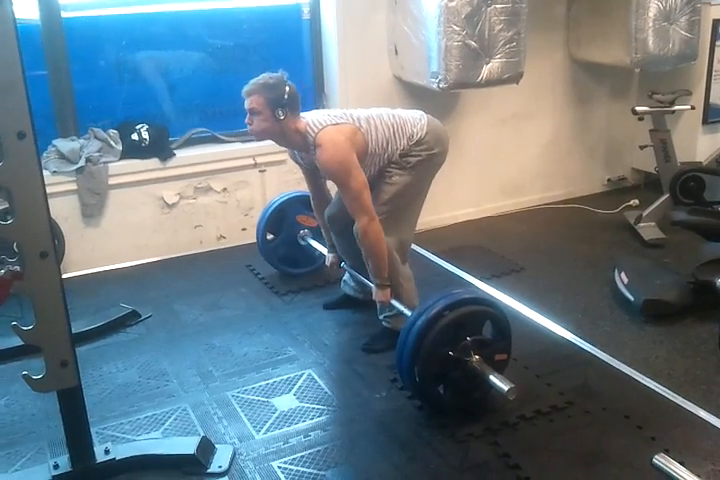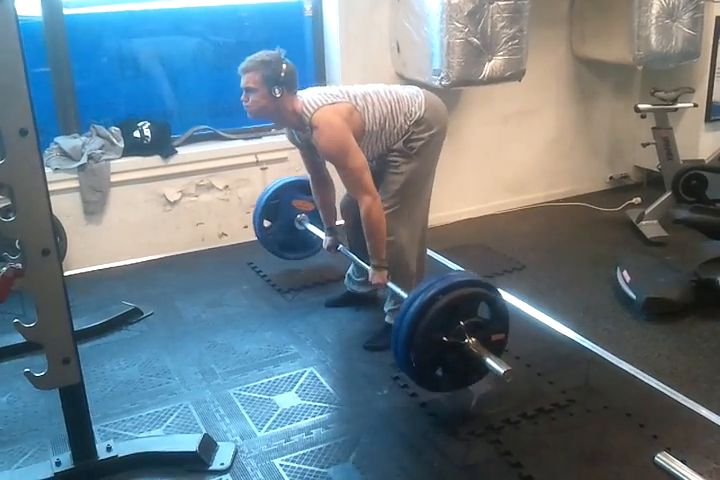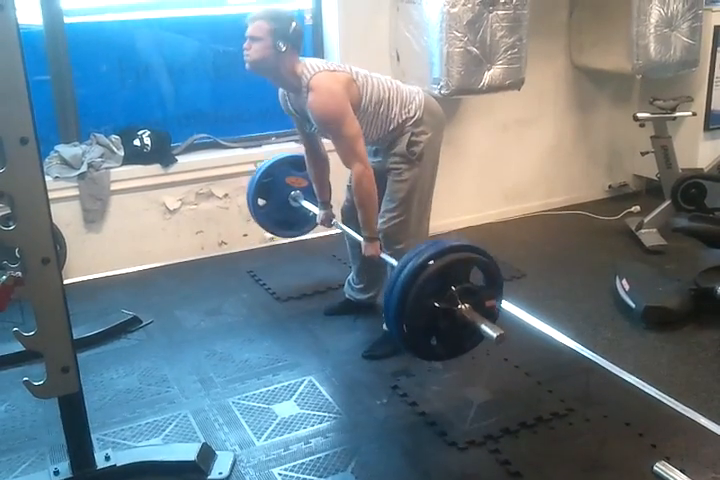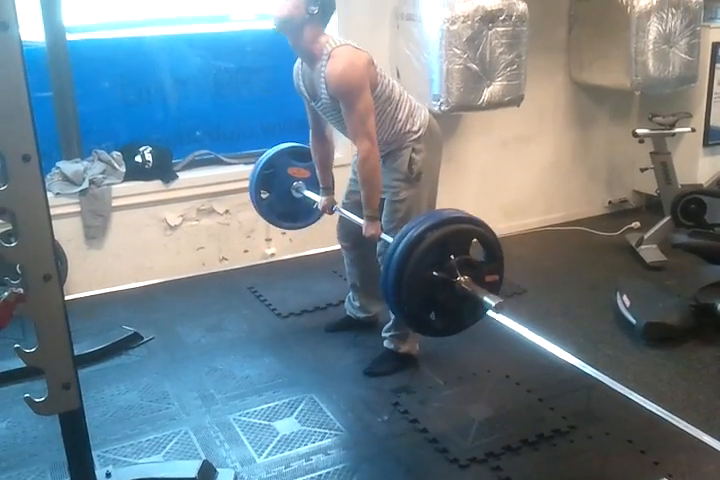
dt=0.4s
person 1, frame 1
left shoulder: (330, 148)
right shoulder: (296, 141)
left elbow: (367, 221)
right elbow: (320, 197)
left wrist: (383, 284)
right wrist: (332, 247)
left hip: (421, 142)
right hip: (394, 140)
left knee: (384, 229)
right knee: (338, 217)
left ankle: (400, 322)
right ankle: (358, 290)
person 1, frame 2
left shoulder: (326, 126)
right shoulder: (293, 121)
left elbow: (369, 199)
right elbow: (320, 178)
left wrist: (379, 266)
right wrist: (330, 231)
left hip: (420, 122)
right hip: (391, 128)
left knee: (395, 221)
right knee: (352, 210)
right ankle: (361, 287)
person 1, frame 3
left shoulder: (323, 92)
right shoulder: (287, 93)
left elbow: (358, 167)
right elbow: (313, 151)
left wrist: (372, 239)
right wrist: (324, 205)
left hip: (415, 125)
right hip: (383, 133)
left knee: (397, 229)
right knee: (352, 216)
right ankle: (362, 295)
person 1, frame 4
left shoulder: (343, 64)
right shoulder: (302, 68)
left elbow: (366, 144)
right elbow: (319, 132)
left wrist: (373, 216)
right wrist: (326, 189)
left hip: (412, 144)
right hip: (378, 147)
right knee: (351, 234)
left ankle: (402, 345)
right ankle: (363, 311)
